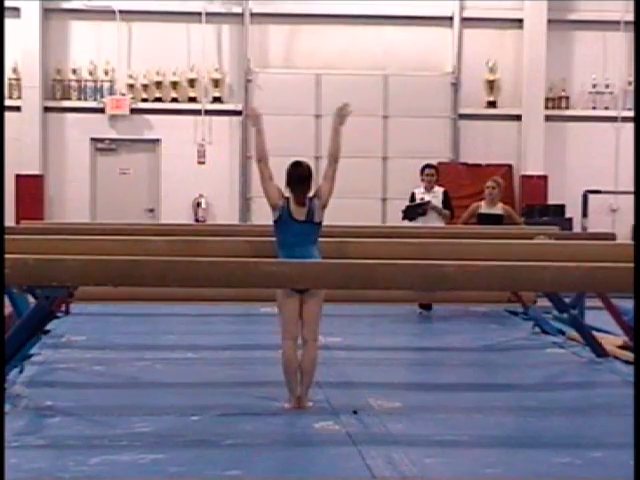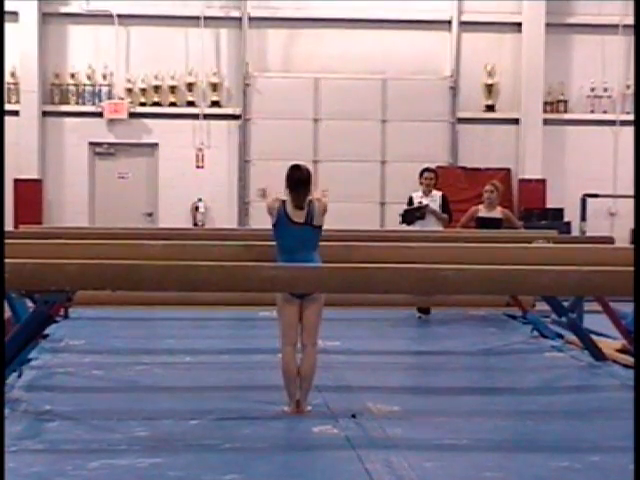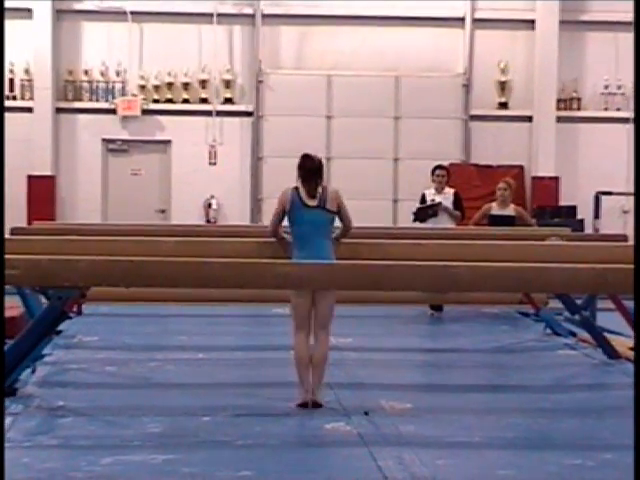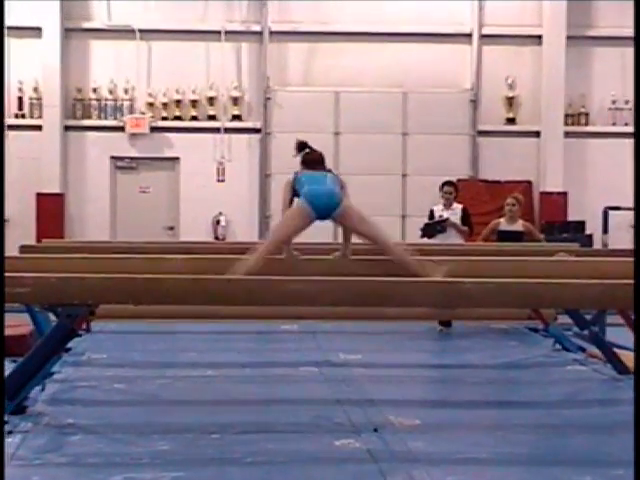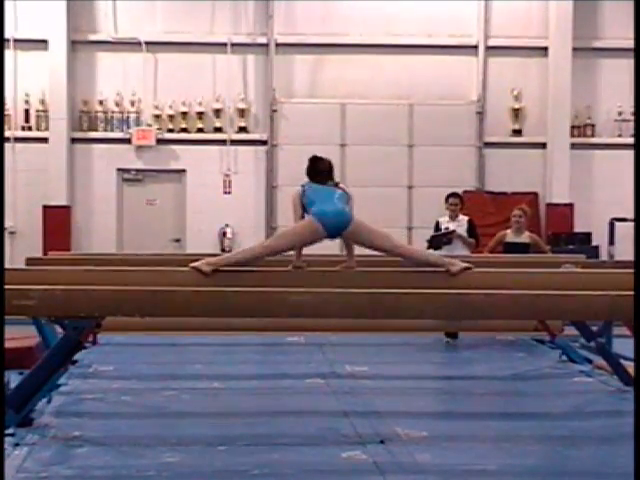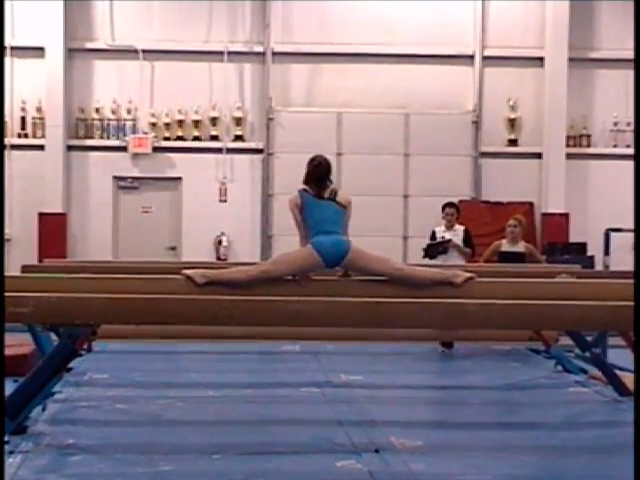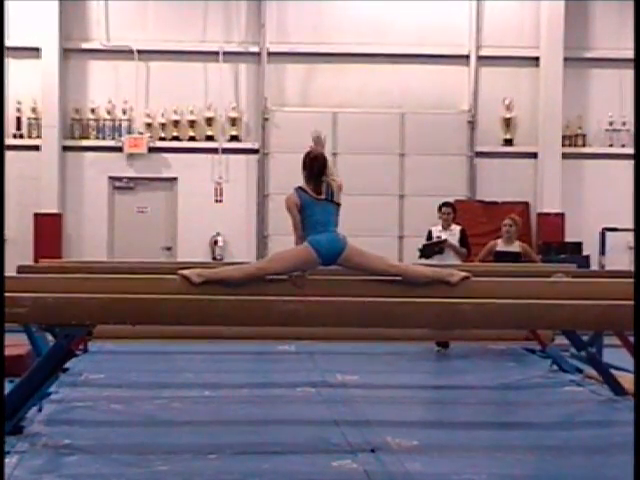
dt=0.7s
person 1, frame 1
left shoulder: (279, 205)
right shoulder: (318, 205)
left elbow: (262, 164)
right elbow: (333, 163)
left wrist: (258, 128)
right wrist: (337, 127)
left knee: (289, 340)
right knee: (310, 339)
left ankle: (293, 397)
right ankle: (304, 396)
person 1, frame 2
left shoulder: (276, 208)
right shoulder: (318, 208)
left elbow: (269, 198)
left wrist: (266, 195)
right wrist: (317, 197)
left knee: (289, 345)
right knee: (309, 345)
left ankle: (292, 402)
right ankle: (303, 402)
person 1, frame 3
left shoulder: (288, 195)
right shoulder: (333, 195)
left elbow: (273, 231)
right elbow: (348, 227)
left knee: (301, 334)
right knee: (322, 335)
left ankle: (305, 392)
right ankle: (315, 392)
person 1, frame 4
left shoulder: (295, 179)
right shoulder: (335, 178)
left elbow: (285, 211)
left wrist: (287, 250)
right wrist: (345, 251)
left hip: (311, 200)
right hip: (334, 200)
left knee: (266, 248)
right knee: (383, 241)
right ankle: (430, 273)
person 1, frame 5
left shoulder: (301, 192)
right shoulder: (343, 190)
left elbow: (299, 225)
left wrist: (297, 258)
right wrist: (351, 259)
left hip: (321, 220)
right hip: (343, 219)
left knee: (266, 247)
right knee: (397, 247)
left ankle: (212, 263)
right ankle: (450, 263)
person 1, frame 6
left shoulder: (297, 199)
right shoulder: (343, 199)
left elbow: (304, 236)
left wrist: (304, 269)
right wrist: (345, 266)
left hip: (318, 248)
right hip: (342, 247)
left knee: (261, 271)
right knee: (398, 270)
left ankle: (204, 275)
right ankle: (453, 276)
person 1, frame 7
left shoulder: (294, 197)
right shoulder: (336, 186)
left elbow: (299, 235)
left wrist: (299, 266)
right wrist: (321, 148)
left hip: (315, 248)
right hip: (338, 245)
left knee: (258, 270)
right knee: (394, 269)
left ankle: (201, 275)
right ankle: (449, 275)
person 2, frame 1
left shoulder: (443, 193)
right shoulder: (415, 193)
left elbow: (450, 215)
right elbow: (409, 216)
left wrist: (435, 208)
right wrist: (418, 210)
right ankle: (424, 302)
person 2, frame 2
left shoulder: (441, 196)
right shoulder: (413, 197)
left elbow: (448, 219)
right elbow: (407, 220)
left wrist: (433, 211)
right wrist: (417, 214)
left ankle: (424, 307)
right ankle: (422, 307)
person 2, frame 3
left shoulder: (454, 194)
right shoulder: (426, 195)
left elbow: (461, 216)
right elbow: (420, 218)
left wrist: (446, 209)
right wrist: (430, 211)
left ankle: (437, 305)
right ankle: (435, 305)
person 2, frame 4
left shoulder: (462, 209)
right shoulder: (434, 210)
left elbow: (469, 232)
right elbow: (428, 234)
left wrist: (454, 224)
right wrist: (436, 227)
left ankle: (445, 320)
right ankle: (443, 320)
person 2, frame 5
left shoulder: (468, 221)
right shoulder: (439, 222)
left elbow: (475, 244)
right elbow: (434, 245)
left wrist: (460, 236)
right wrist: (442, 240)
left ankle: (452, 332)
right ankle: (450, 332)
person 2, frame 6
left shoulder: (464, 231)
right shoulder: (436, 232)
left elbow: (471, 254)
right elbow: (430, 255)
left wrist: (456, 246)
right wrist: (438, 249)
left ankle: (447, 341)
right ankle: (445, 340)
person 2, frame 7
left shoulder: (460, 231)
right shoulder: (432, 231)
left elbow: (466, 254)
left wrist: (452, 246)
left ankle: (443, 340)
right ankle: (441, 340)
